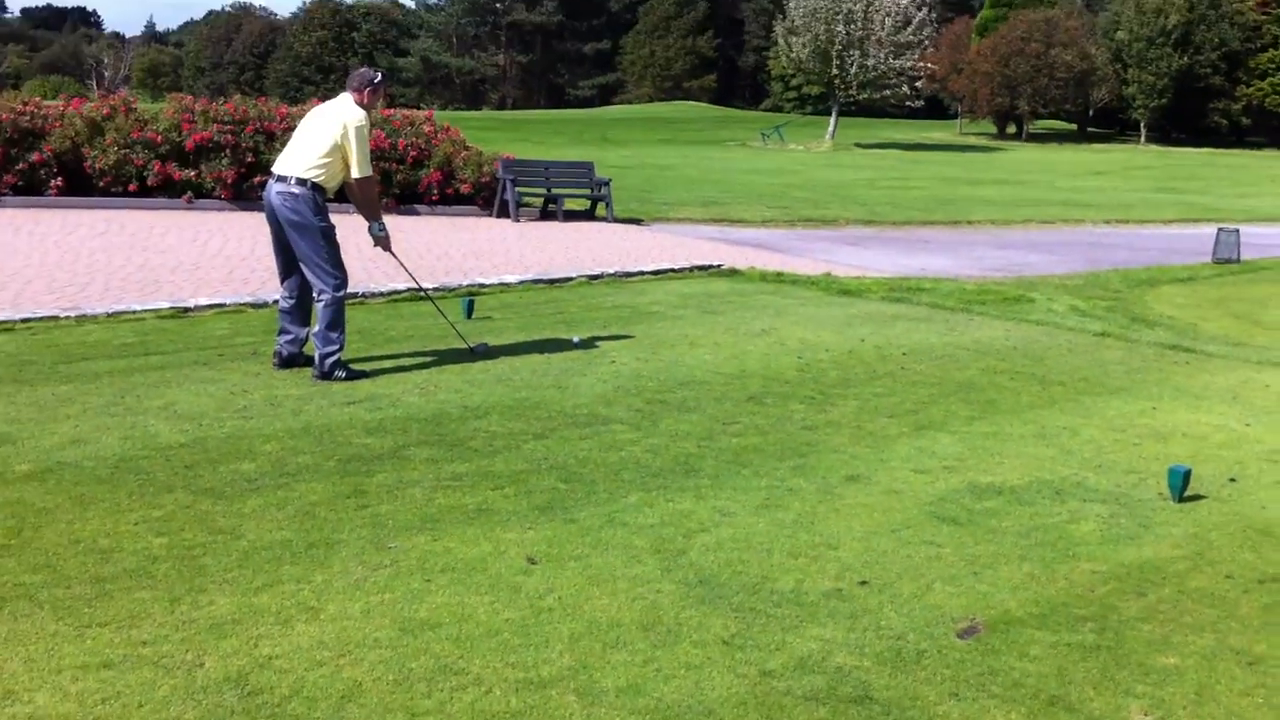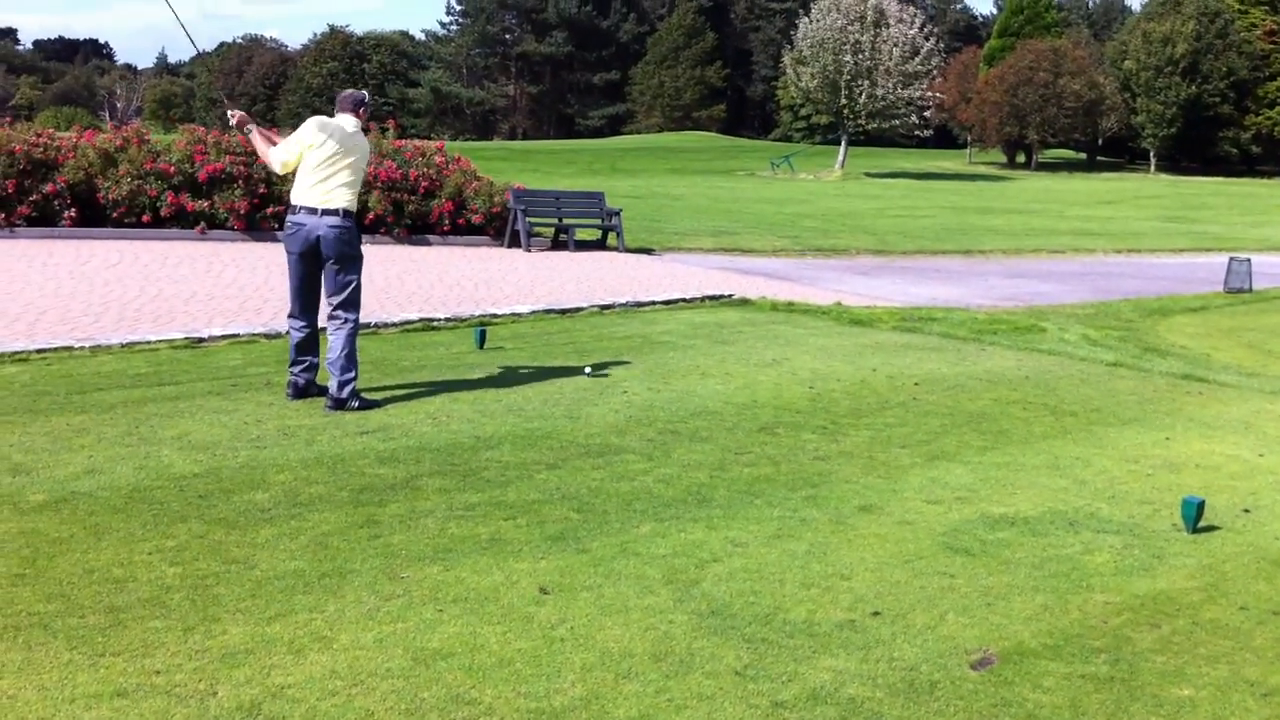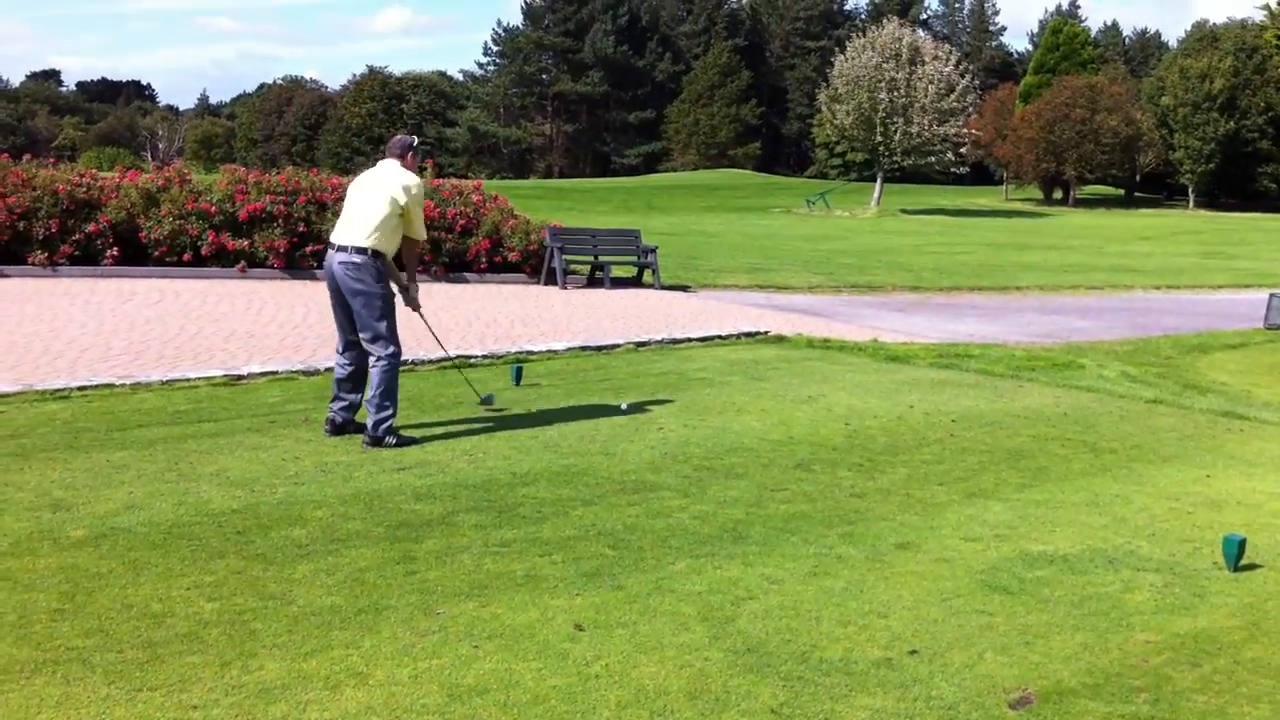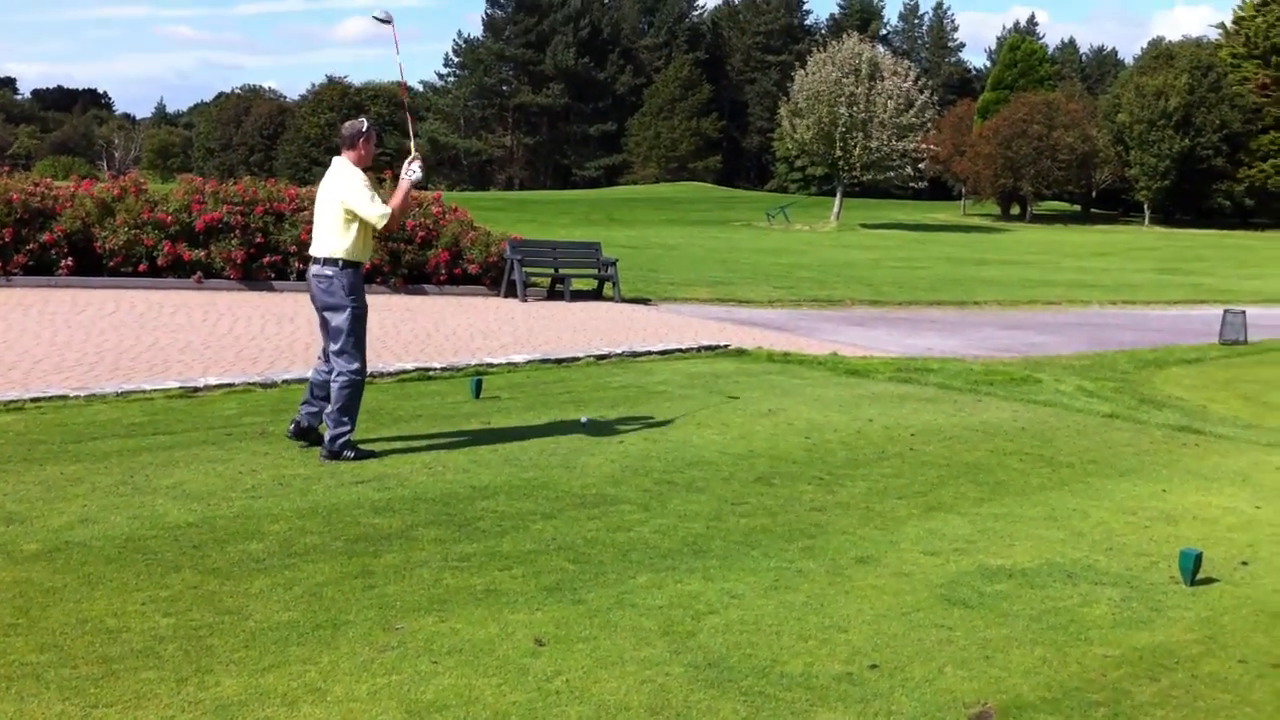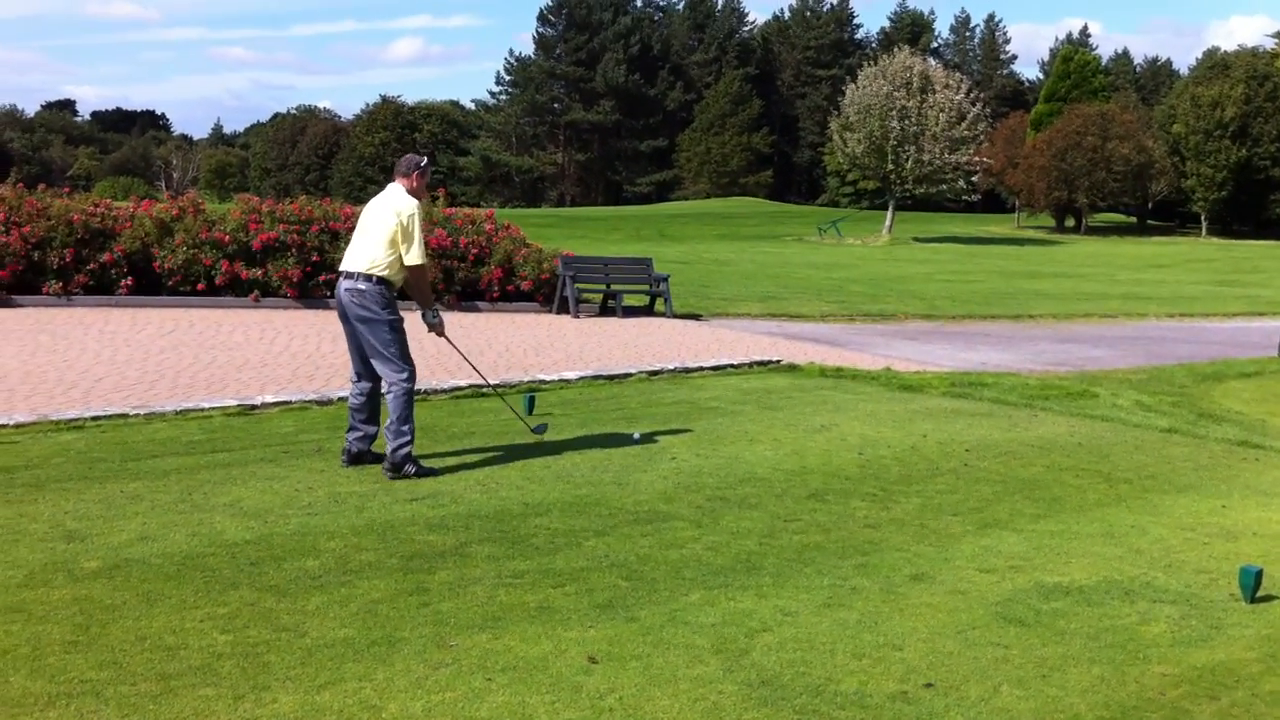
dt=0.7s
person 1, frame 1
left shoulder: (327, 109)
right shoulder: (355, 116)
left elbow: (348, 179)
right elbow: (363, 180)
left wrist: (370, 220)
right wrist: (377, 225)
left hip: (276, 190)
right hip: (299, 196)
left knee: (295, 279)
right knee: (331, 283)
left ankle: (288, 350)
right ankle: (328, 362)
person 1, frame 2
left shoulder: (318, 124)
right shoulder: (363, 144)
left elbow: (281, 162)
right elbow: (297, 147)
left wrist: (251, 128)
right wrist: (256, 127)
left hip: (299, 221)
right hip: (338, 225)
left knee: (301, 309)
right knee: (343, 313)
left ankle: (300, 380)
right ankle: (342, 392)
person 1, frame 3
left shoulder: (365, 178)
right shoulder: (410, 182)
right elbow: (412, 241)
left wrist: (397, 279)
right wrist: (410, 286)
left hip: (337, 260)
right hip: (362, 264)
left knee: (350, 346)
right knee: (384, 349)
left ankle: (340, 416)
right ankle: (379, 429)
person 1, frame 4
left shoulder: (340, 174)
right shoulder: (349, 178)
left elbow: (383, 212)
right elbow: (388, 219)
left wrist: (405, 180)
right wrist: (407, 181)
left hip: (324, 271)
right hip: (340, 274)
left knee: (332, 356)
right knee: (349, 362)
left ankle: (306, 422)
right ankle: (337, 441)
person 1, frame 5
left shoulder: (379, 201)
right shoulder: (408, 205)
right elbow: (416, 267)
left wrist: (422, 305)
right wrist: (431, 310)
left hip: (347, 287)
right hip: (369, 290)
left knee: (365, 375)
right knee: (398, 374)
left ankle: (356, 446)
right ankle: (398, 455)
